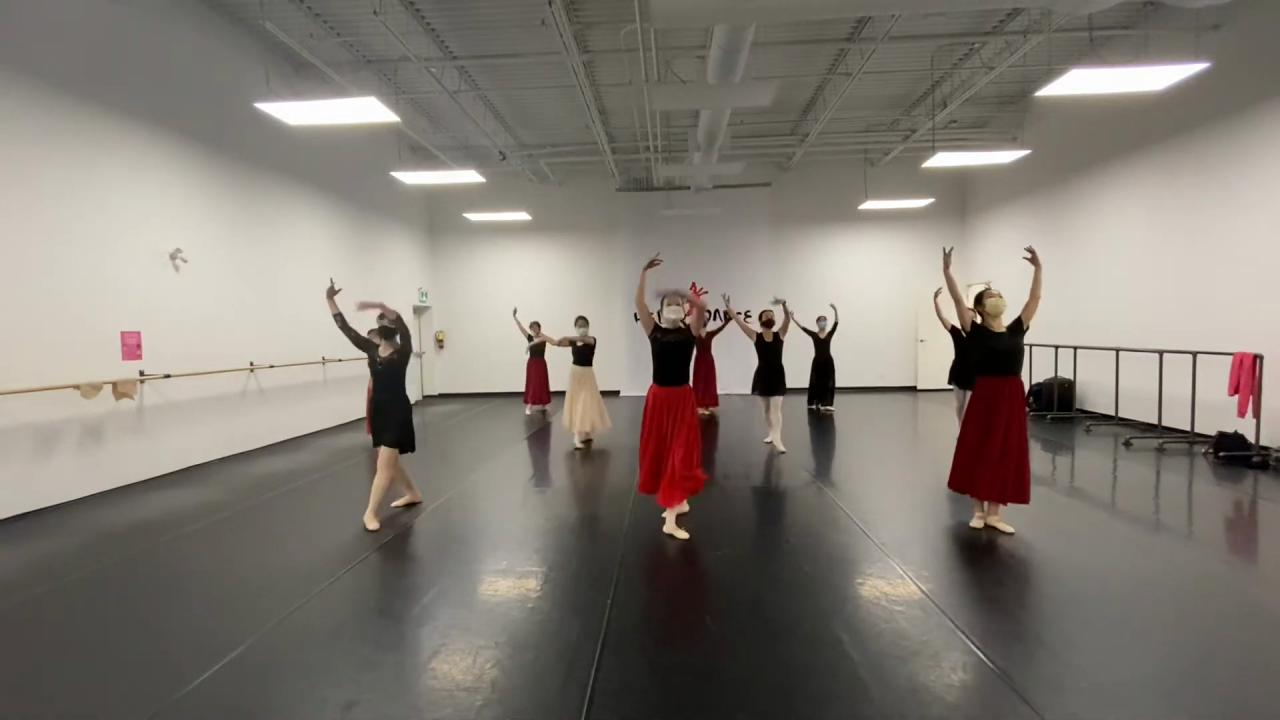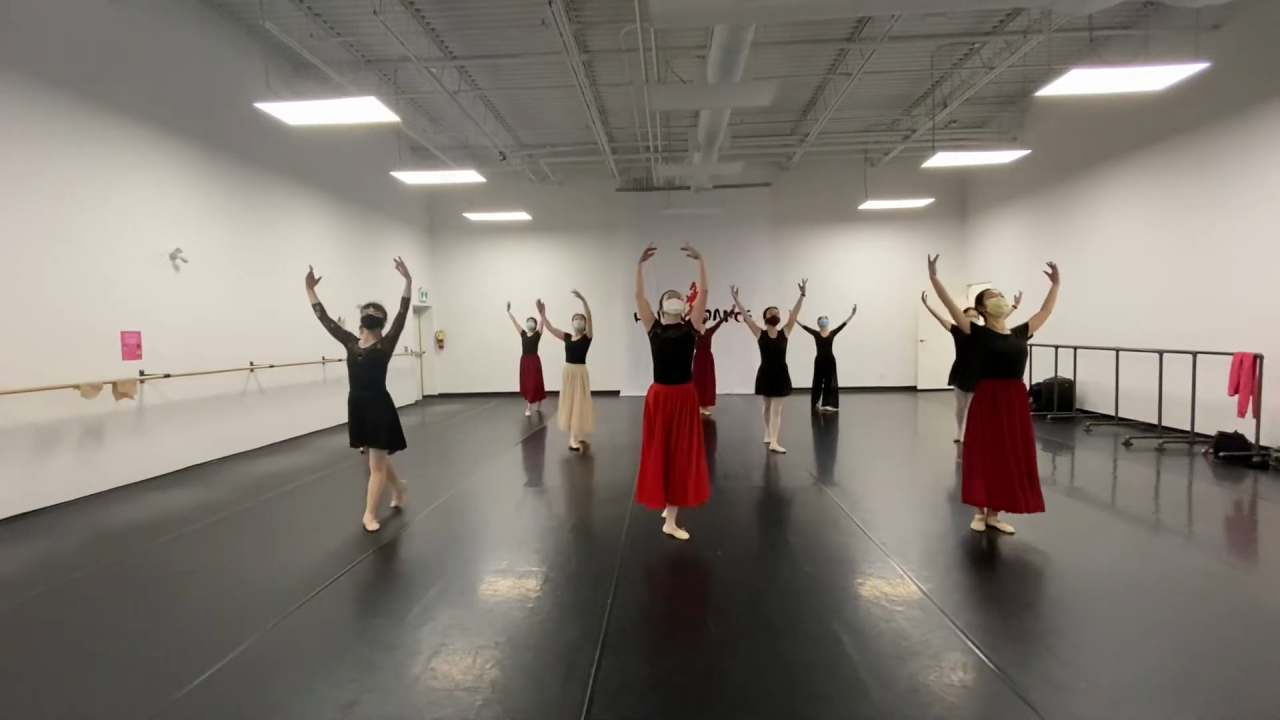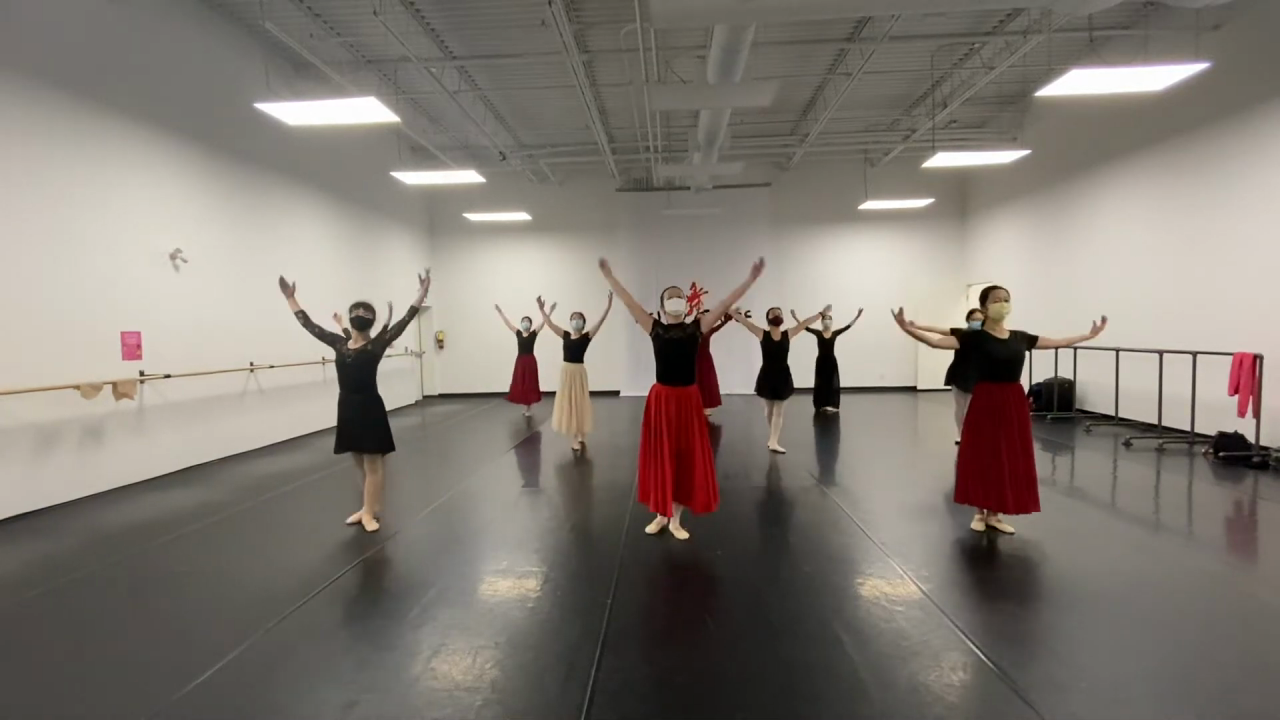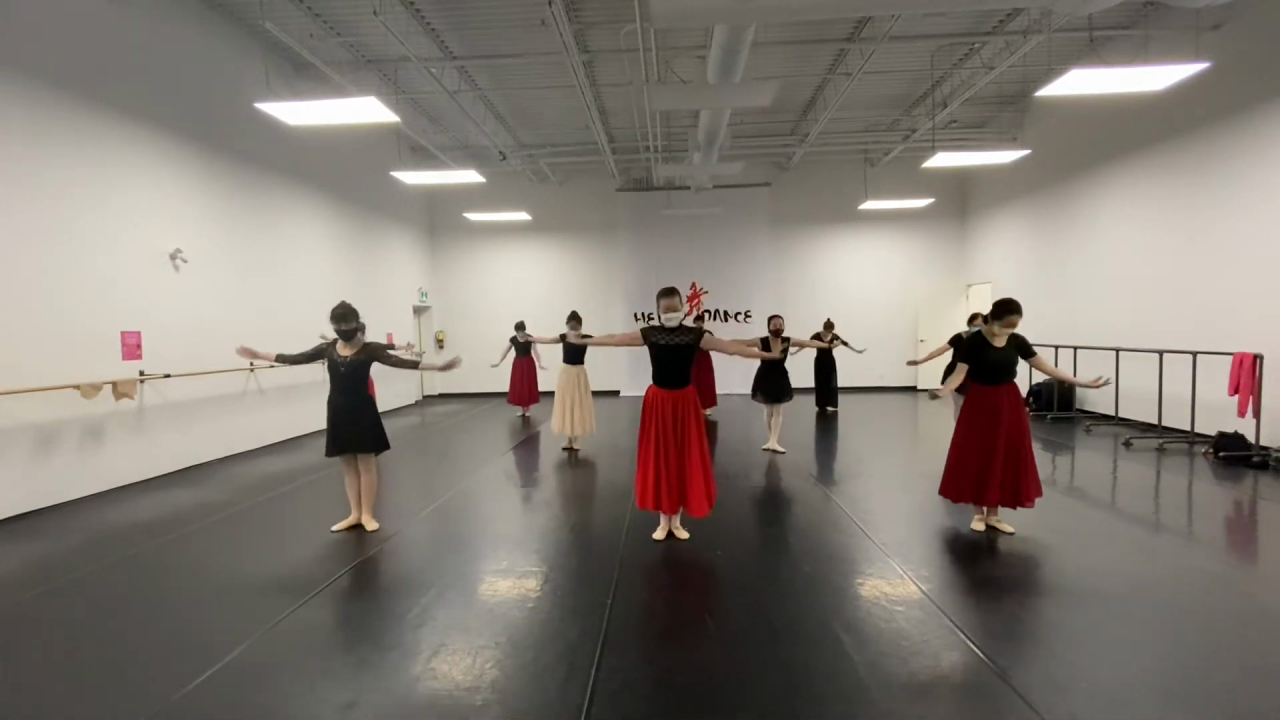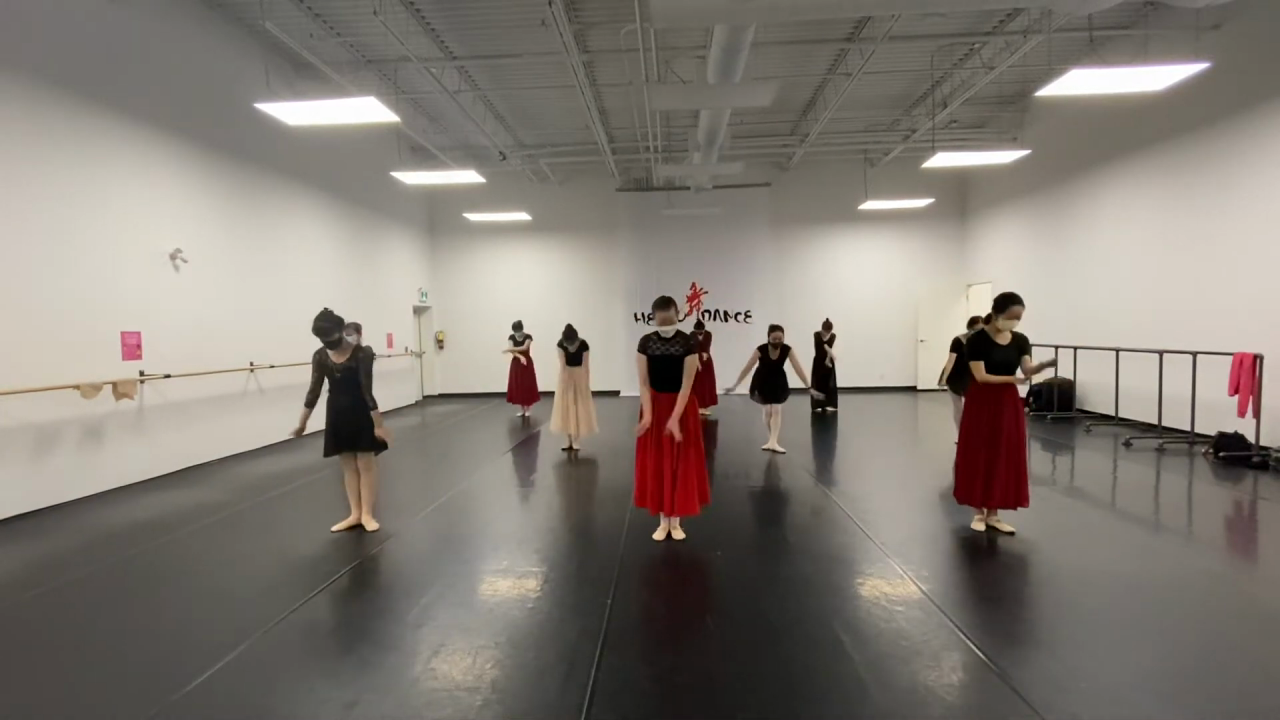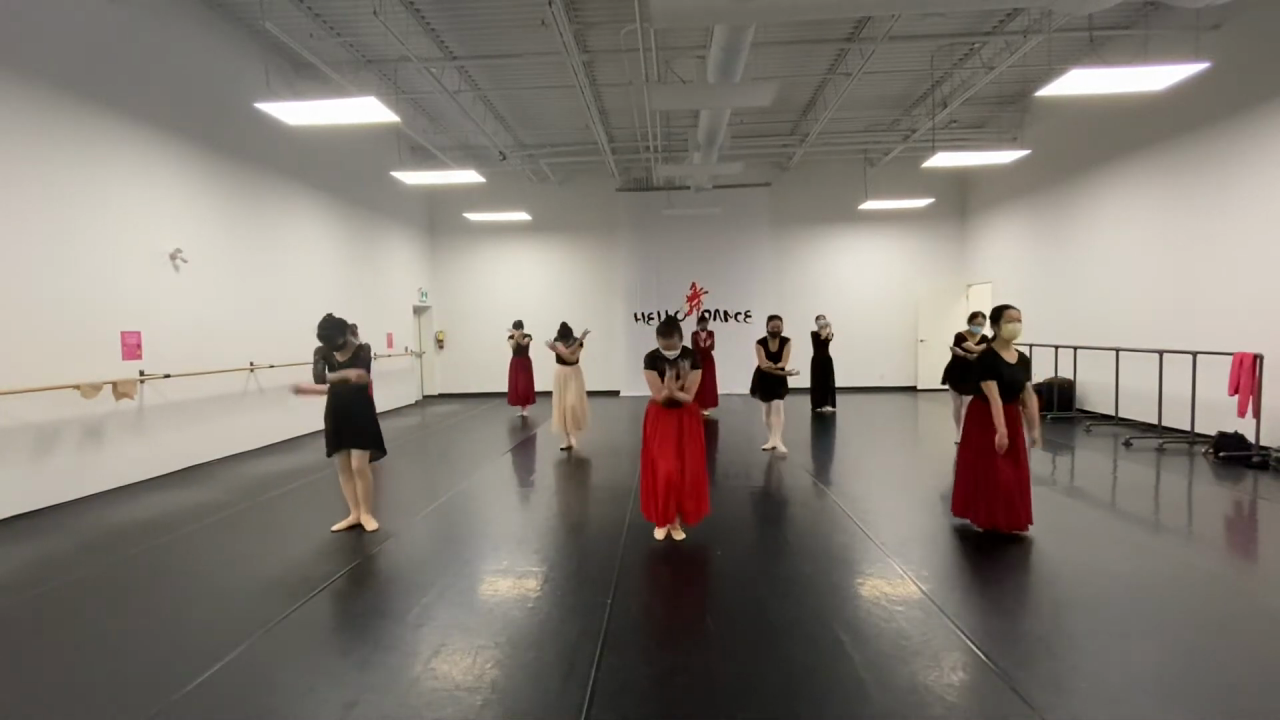
dt=0.5s
person 1, frame 1
left shoulder: (690, 332)
right shoulder: (654, 331)
left elbow: (701, 306)
right elbow: (638, 302)
left wrist: (681, 293)
right wrist: (644, 271)
left hip: (682, 397)
right hip: (658, 396)
left knee: (680, 454)
right knee: (659, 451)
left ankle: (670, 520)
right ankle: (677, 503)
person 1, frame 2
left shoulder: (691, 328)
right shoulder: (653, 328)
left elbow: (703, 294)
right elbow: (639, 296)
left wrist: (700, 261)
right wrist: (640, 264)
left hip: (685, 396)
right hip: (659, 396)
left knee: (682, 455)
right knee: (659, 453)
left ankle: (671, 520)
right ankle: (667, 504)
person 1, frame 3
left shoulder: (696, 328)
right shoulder: (654, 328)
left elbow: (726, 304)
right elbow: (628, 301)
left wrist: (751, 278)
right wrist: (609, 275)
left hip: (688, 399)
right hip: (661, 399)
left knee: (688, 458)
right knee: (661, 458)
left ankle: (676, 519)
right ankle: (661, 514)
person 1, frame 4
left shoulder: (694, 334)
right shoulder: (649, 334)
left elbow: (729, 347)
right elbow: (615, 339)
left wrist: (764, 355)
right wrist: (582, 341)
left hip: (685, 400)
right hip: (658, 400)
left knee: (685, 459)
right knee: (659, 459)
left ankle: (676, 520)
right ankle: (664, 520)
person 1, frame 5
left shoulder: (688, 343)
right shoulder: (646, 342)
left elbow: (687, 384)
right elbow: (642, 382)
left wrist: (675, 417)
right wrist: (646, 414)
left hip: (682, 406)
right hip: (656, 404)
left knee: (681, 464)
right knee: (657, 464)
left ankle: (676, 521)
right ankle: (663, 521)
person 1, frame 6
left shoulder: (692, 359)
right shoulder: (651, 359)
left elbow: (688, 397)
right elbow: (658, 397)
left wrist: (673, 389)
right wrist: (670, 387)
left hip: (685, 417)
right hip: (660, 417)
left knee: (686, 471)
right knee: (662, 470)
left ankle: (677, 521)
right ankle: (662, 520)
person 2, frame 1
left shoulder: (1016, 330)
right shoulder: (975, 332)
left elbow: (1035, 299)
right elbow: (958, 300)
left wrist: (1038, 268)
right wrist: (947, 270)
left hip: (1013, 396)
right hip: (985, 396)
left knee: (1007, 455)
right knee: (979, 453)
left ankle: (994, 513)
right ankle: (979, 510)
person 2, frame 2
left shoulder: (1020, 333)
right shoulder: (977, 334)
left elbow: (1045, 311)
right elbow: (951, 306)
left wrist: (1055, 283)
right wrist: (934, 278)
left hip: (1016, 400)
right hip: (988, 399)
left knee: (1011, 458)
right knee: (984, 457)
left ankle: (994, 514)
right ankle: (980, 513)
person 2, frame 3
left shoulder: (1020, 338)
right shoulder: (975, 337)
left elbow: (1056, 343)
right elbow: (938, 342)
left wrist: (1089, 335)
right wrist: (909, 329)
left hip: (1015, 402)
right hip: (986, 402)
left knee: (1012, 459)
right knee: (983, 458)
left ankle: (994, 514)
right ankle: (980, 513)
person 2, frame 4
left shoulder: (1017, 341)
right shoulder: (973, 342)
left elbow: (1045, 367)
right elbow: (959, 373)
left wrist: (1083, 383)
right wrist: (944, 391)
left hip: (1009, 401)
right hip: (980, 402)
left knee: (1008, 457)
right knee: (977, 457)
left ankle: (993, 514)
right ankle: (978, 513)
person 2, frame 5
left shoulder: (1021, 341)
right shoulder: (977, 340)
left elbow: (1027, 371)
right elbow: (981, 376)
left wrist: (1038, 368)
right wrist: (1014, 379)
left hip: (1009, 402)
right hip: (982, 402)
left knee: (1006, 457)
right knee: (980, 457)
left ankle: (994, 514)
right ankle: (979, 513)
person 2, frame 6
left shoulder: (1023, 360)
right shoulder: (986, 358)
left elbow: (1029, 395)
right elbow: (993, 397)
left wrist: (1035, 428)
right wrist: (1000, 430)
left hip: (1012, 420)
right hip: (984, 421)
left knee: (1014, 474)
right knee: (986, 473)
left ankle: (1001, 520)
right ankle: (981, 518)
person 3, frame 1
left shoulder: (403, 351)
right shoulder: (372, 349)
left elbow: (403, 327)
right elbow: (345, 328)
left wrist: (380, 306)
right wrist: (331, 300)
left hip: (397, 408)
right hip: (377, 407)
left knee: (384, 463)
right knee: (390, 459)
left ankle: (370, 512)
right ankle: (413, 493)
person 3, frame 2
left shoulder: (386, 344)
right shoulder: (350, 343)
left elbow: (402, 314)
right elbow: (324, 318)
left wrist: (408, 281)
right wrist: (310, 290)
left hip: (379, 406)
right hip: (357, 406)
left knee: (376, 464)
right knee: (377, 458)
left ankle: (369, 514)
right ankle: (398, 486)
person 3, frame 3
left shoulder: (377, 344)
right shoulder: (339, 343)
left elbow: (404, 322)
right elbow: (309, 325)
left wrist: (422, 294)
right wrist: (291, 299)
left hip: (370, 408)
right hip: (347, 408)
left knee: (372, 464)
right knee: (358, 462)
left ankle: (369, 513)
right ankle: (372, 505)
person 3, frame 4
left shoulder: (369, 350)
right shoulder: (327, 349)
left elbow: (400, 362)
right elbow: (295, 358)
left wrist: (436, 366)
right wrist: (259, 355)
left hip: (362, 410)
right hip: (337, 411)
left knee: (366, 464)
right knee: (348, 465)
left ankle: (368, 514)
right ankle: (355, 514)
person 3, frame 5
left shoulder: (362, 353)
right shoulder: (320, 356)
left elbow: (367, 390)
right elbow: (315, 390)
left wrist: (378, 424)
right wrist: (302, 422)
left hip: (360, 411)
right hip: (337, 413)
left knee: (366, 465)
right knee: (348, 466)
left ankle: (367, 514)
right ankle: (355, 514)
person 3, frame 6
left shoulder: (363, 351)
right shoulder: (322, 352)
left elbow: (349, 385)
right elbow: (319, 377)
left wrist: (310, 389)
right wrist: (345, 373)
left hip: (359, 411)
right hip: (336, 413)
left knee: (359, 466)
right knee: (343, 467)
left ankle: (367, 513)
right ankle: (355, 513)
